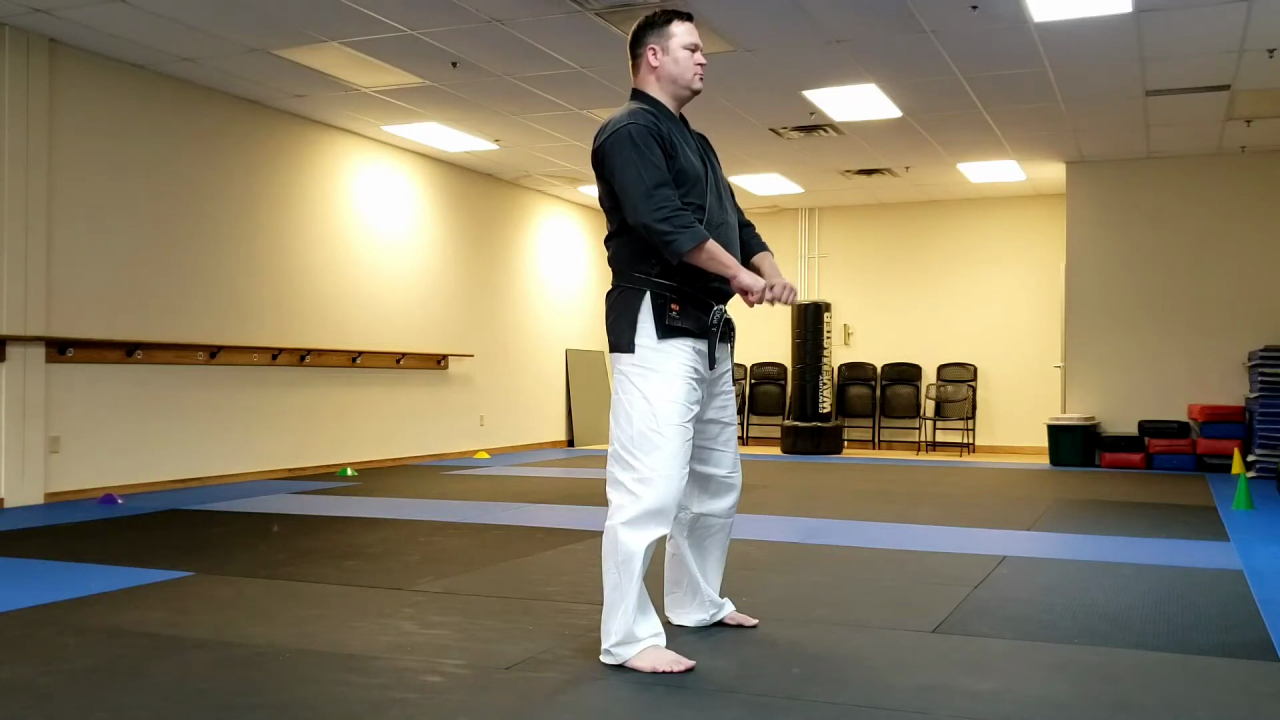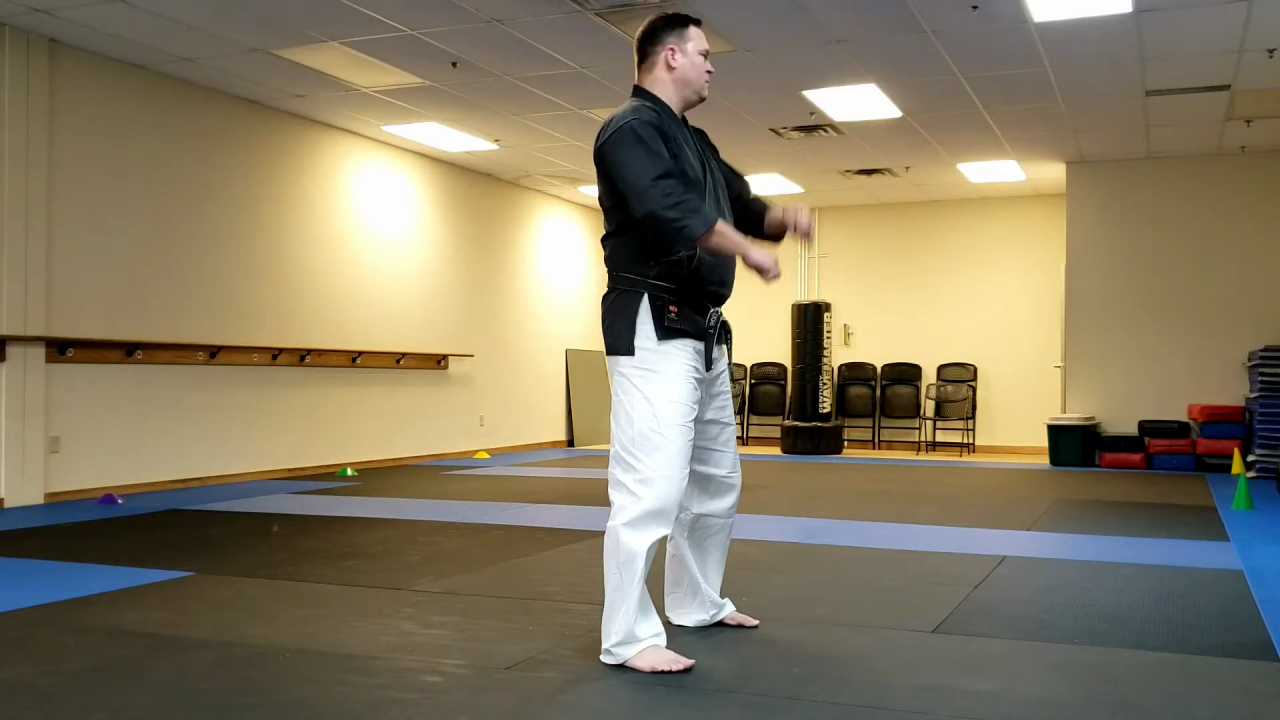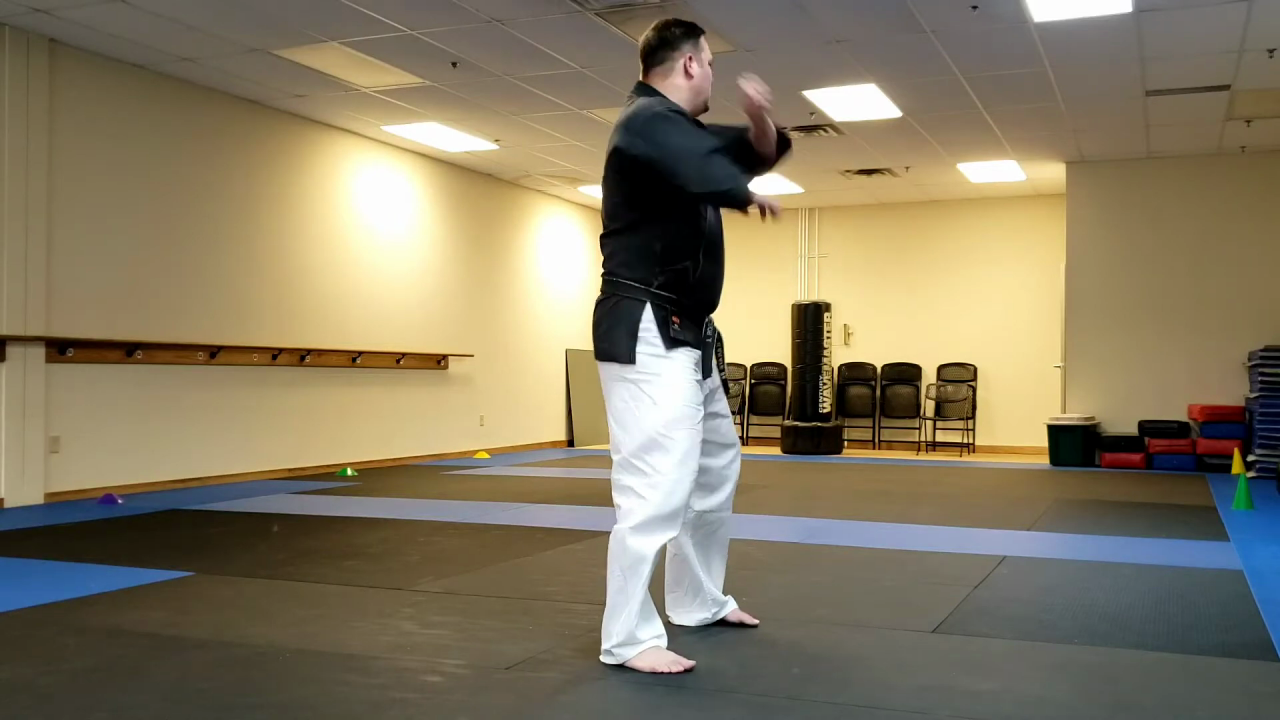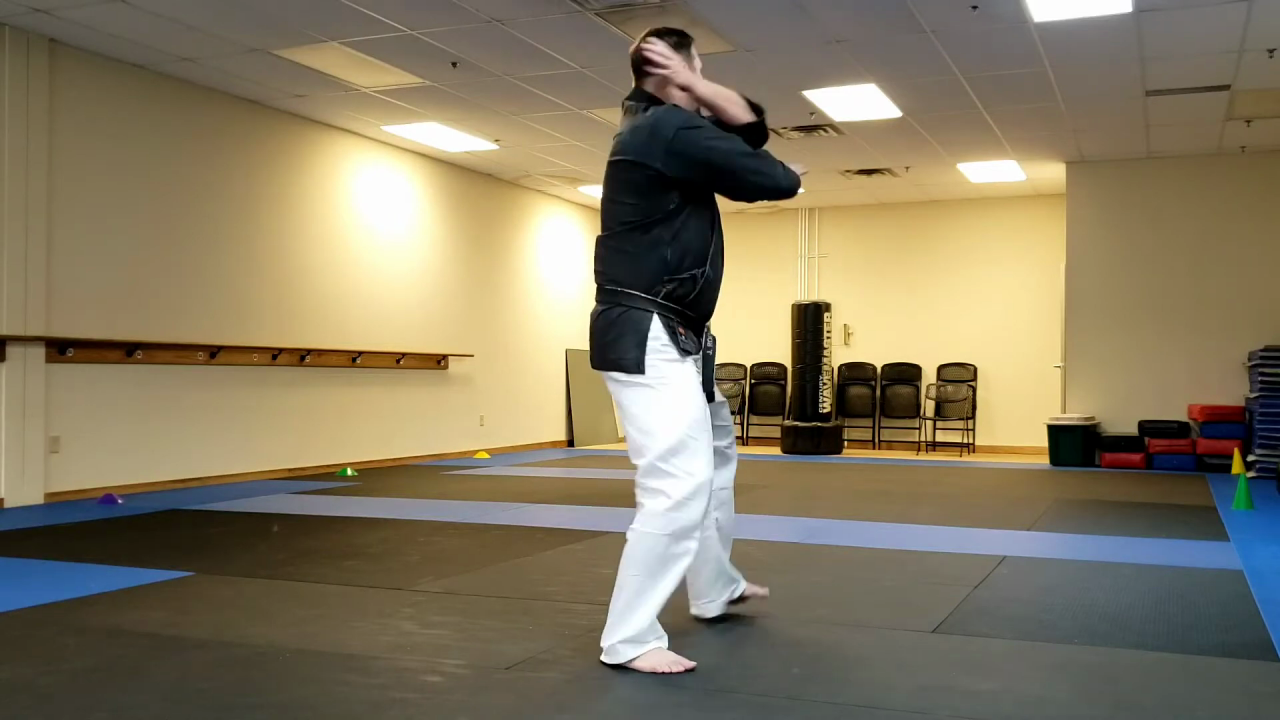
dt=0.1s
person 1, frame 1
left shoulder: (694, 143)
right shoulder: (629, 130)
left elbow: (734, 221)
right elbow: (662, 222)
left wrist: (771, 268)
right wrist: (740, 275)
left hip: (705, 329)
right hip: (655, 326)
left knee: (715, 480)
right knee: (649, 485)
left ankle: (696, 604)
right ankle: (627, 638)
person 1, frame 2
left shoulder: (687, 136)
right shoulder: (631, 129)
left elbow: (741, 207)
right elbow: (670, 209)
left wrist: (785, 221)
right wrist: (750, 251)
left hip: (696, 328)
right hip: (651, 325)
left knee: (713, 477)
right knee: (652, 484)
left ankle: (697, 604)
right ankle: (627, 638)
person 1, frame 3
left shoulder: (685, 133)
right shoulder: (650, 122)
left elbow: (762, 154)
right elbow: (718, 179)
left wrist: (759, 117)
right wrist: (755, 197)
left hip: (686, 333)
right hip: (647, 333)
left knee: (713, 469)
right knee: (659, 489)
left ankle: (699, 602)
right ankle: (627, 638)
person 1, frame 4
left shoulder: (656, 126)
right shoulder: (671, 128)
left elbow: (747, 124)
right elbow: (754, 176)
left wrist: (693, 88)
left hip: (656, 333)
right hip: (644, 335)
left knee: (714, 452)
right knee: (682, 484)
left ankle: (714, 584)
right ankle: (628, 639)
